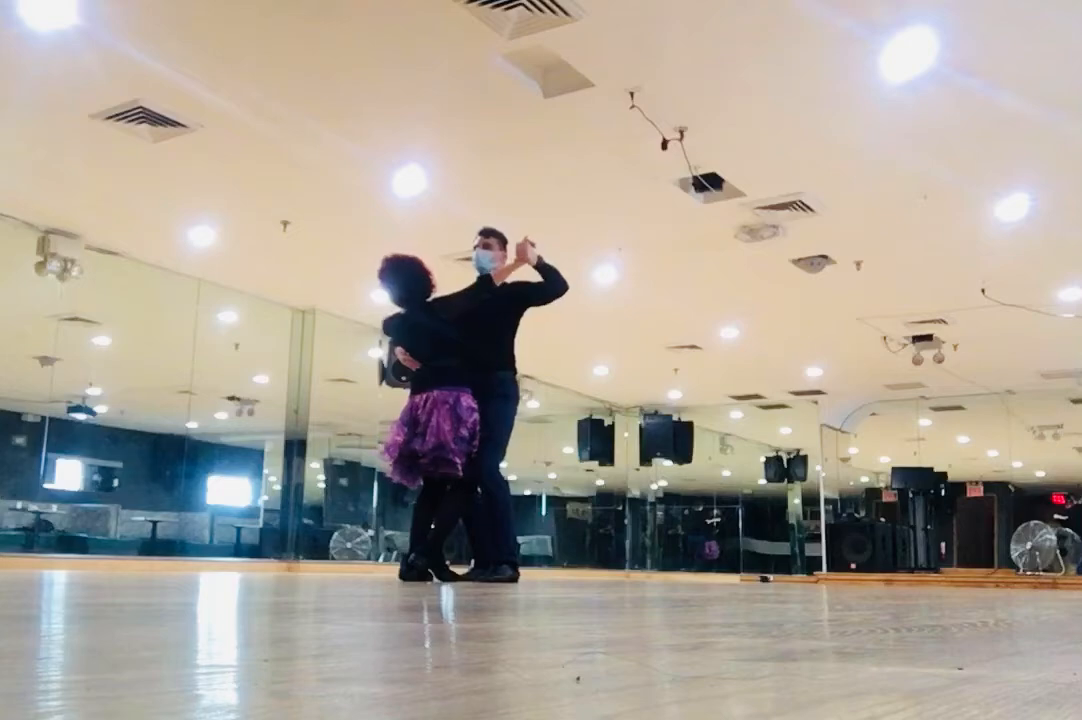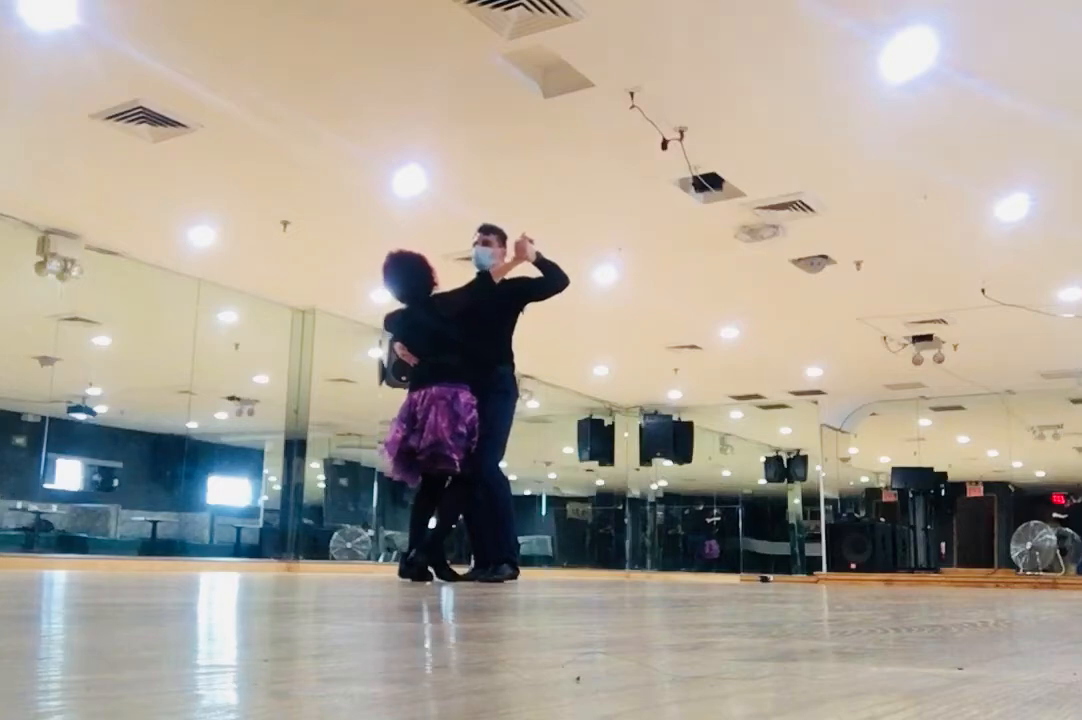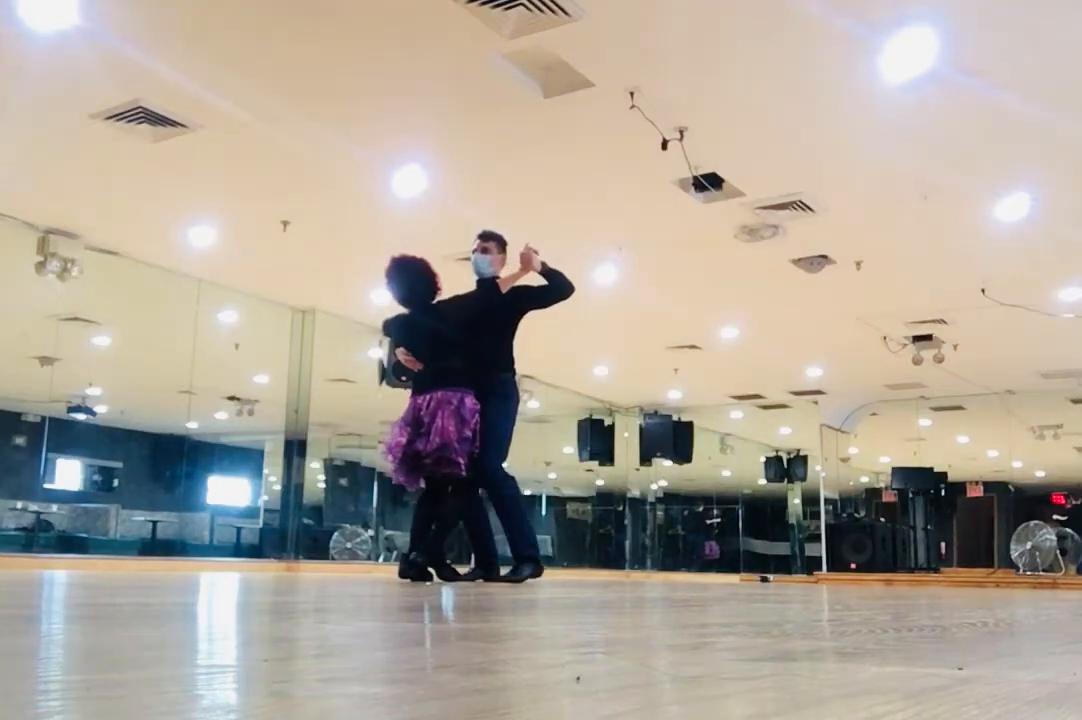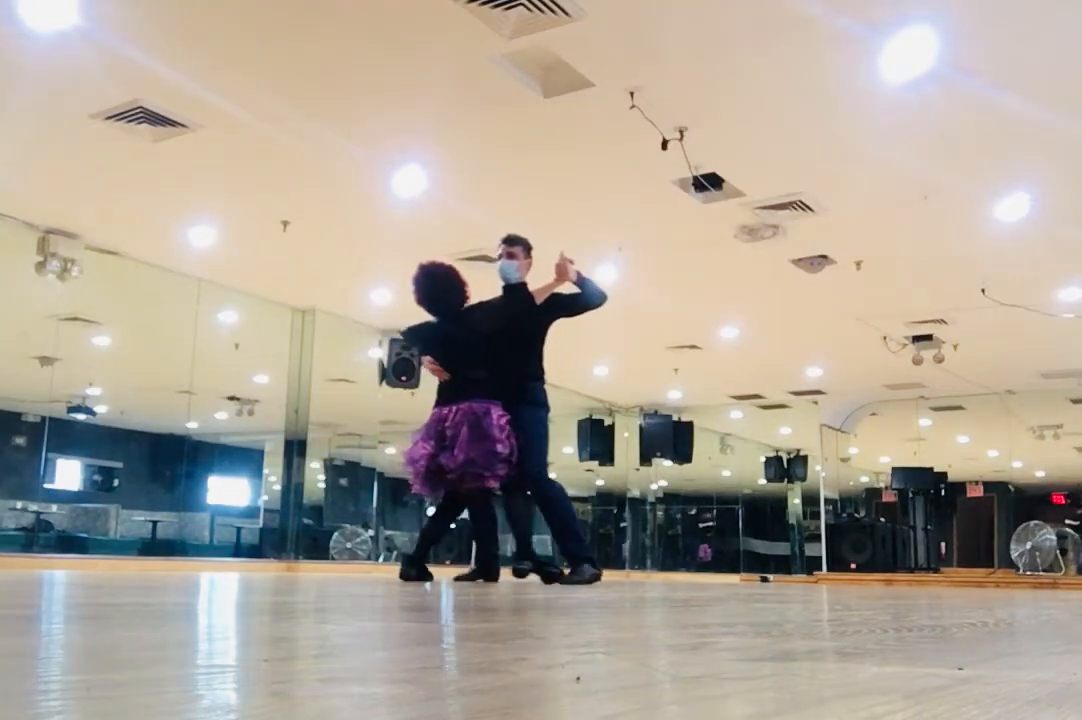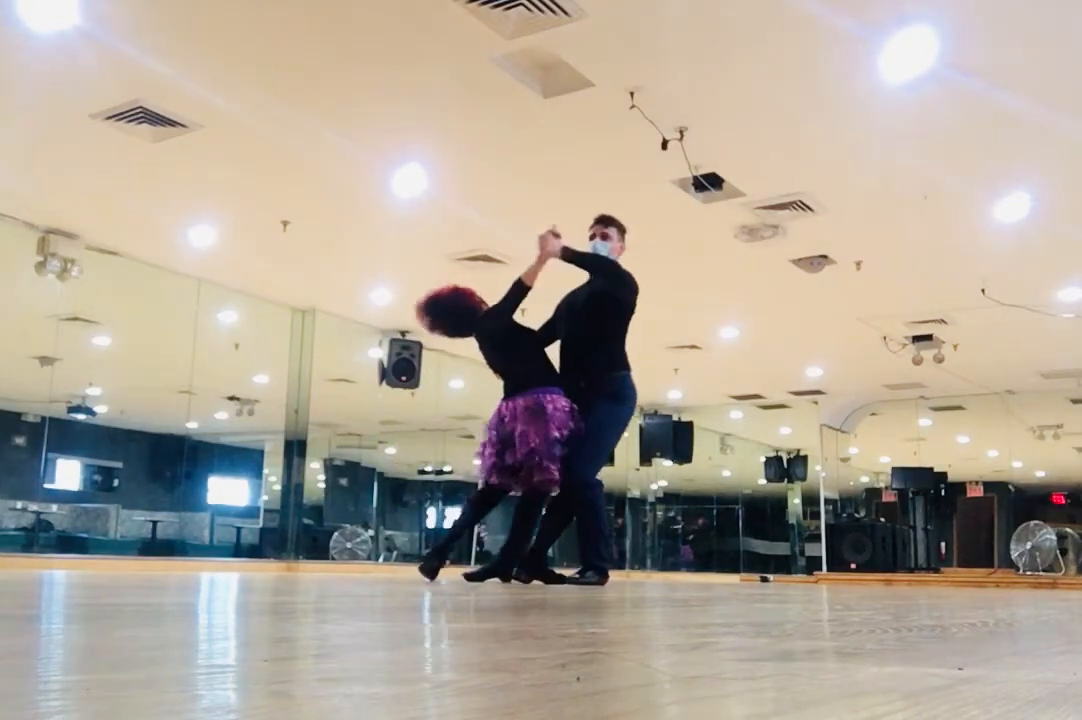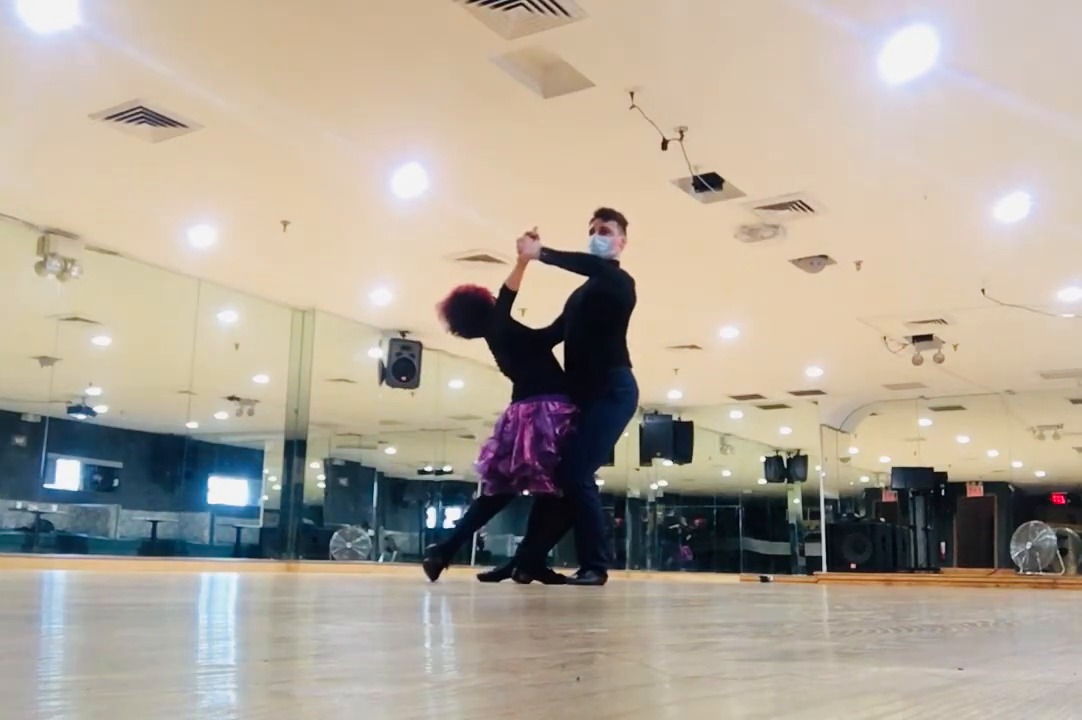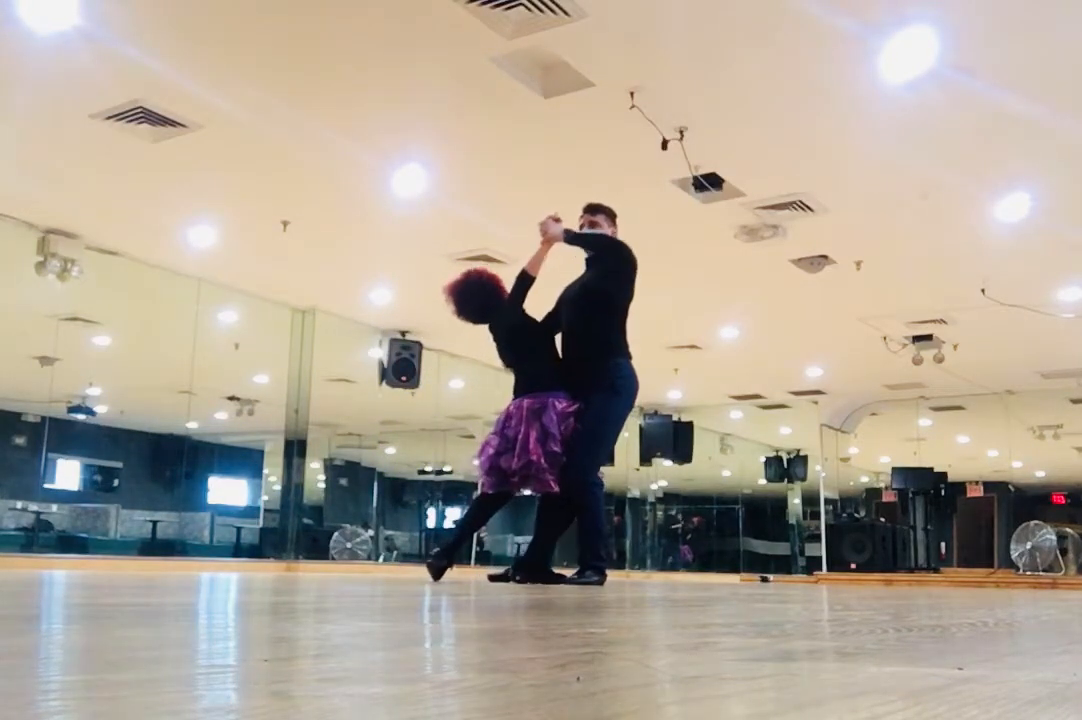
dt=0.7s
person 1, frame 1
left shoulder: (512, 293)
right shoulder: (458, 300)
left elbow: (558, 287)
left wrist: (534, 260)
right wrist: (405, 349)
left hip: (497, 388)
left knee: (486, 468)
right knee: (462, 473)
left ankle: (506, 560)
right ankle: (484, 559)
person 1, frame 2
left shoulder: (512, 289)
right shoulder: (458, 296)
left elbow: (559, 281)
left wrist: (533, 257)
right wrist: (405, 345)
left hip: (496, 385)
left knee: (486, 465)
right knee: (465, 471)
left ankle: (506, 558)
right ankle: (485, 560)
person 1, frame 3
left shoulder: (513, 296)
right shoulder: (458, 304)
left elbow: (564, 289)
left wrist: (538, 267)
right wrist: (405, 350)
left hip: (497, 390)
left knee: (489, 467)
left ankle: (527, 557)
right ankle: (486, 561)
person 1, frame 4
left shoulder: (541, 304)
left elbow: (596, 298)
left wrist: (575, 278)
right wrist: (431, 360)
left hip: (528, 399)
left knee: (534, 475)
left ankle: (583, 560)
person 1, frame 5
left shoulder: (620, 287)
right shoulder: (574, 298)
left elbow: (614, 276)
right elbow: (544, 335)
left wrist: (561, 251)
left hip: (611, 393)
right hip: (577, 397)
left knee: (579, 473)
right knee: (563, 473)
left ankle: (596, 565)
right ankle: (534, 561)
person 1, frame 6
left shoulder: (618, 282)
right shoulder: (581, 294)
left elbow: (595, 266)
right elbow: (555, 333)
left wrist: (541, 253)
left hip: (612, 390)
right hip: (582, 394)
left knee: (575, 474)
right knee: (557, 474)
left ankle: (594, 566)
right ankle: (528, 560)
person 1, frame 7
left shoulder: (617, 273)
right shoulder: (574, 289)
left elbow: (621, 252)
right elbow: (547, 326)
left wrist: (565, 236)
left hip: (612, 382)
right hip: (578, 387)
left knee: (581, 470)
right knee: (559, 471)
left ankle: (593, 565)
right ankle: (534, 562)
person 2, frame 1
left shoulder: (394, 324)
right shoulder: (438, 311)
right elbow: (480, 291)
right wrist: (518, 262)
left hip: (420, 403)
right hip: (452, 400)
left knee: (432, 485)
right knee: (463, 480)
left ankle: (414, 558)
right ankle: (429, 553)
person 2, frame 2
left shoulder: (396, 320)
right shoulder: (439, 308)
right elbow: (480, 288)
left hip: (420, 399)
right hip: (452, 396)
left knee: (430, 481)
right knee: (461, 475)
left ankle: (414, 556)
right ankle: (431, 548)
person 2, frame 3
left shoulder: (398, 325)
right shoulder: (445, 314)
right elbow: (487, 296)
right wrist: (523, 270)
left hip: (422, 404)
right hip: (455, 401)
left knee: (433, 485)
right knee: (460, 480)
left ankle: (415, 556)
right ankle: (430, 551)
person 2, frame 4
left shoulder: (427, 332)
right shoulder: (473, 320)
left elbow: (409, 335)
right elbow: (520, 304)
right wrist: (558, 280)
left hip: (446, 414)
right hip: (481, 411)
left knee: (455, 492)
right knee: (477, 490)
left ankle: (415, 560)
person 2, frame 5
left shoulder: (487, 333)
right shoulder: (491, 322)
left elbow: (528, 342)
right elbow: (516, 293)
right wrist: (544, 256)
left hip: (514, 409)
right hip: (539, 404)
left knee: (497, 486)
right knee: (537, 486)
left ankle: (440, 552)
right ankle: (507, 561)
person 2, frame 6
left shoulder: (502, 336)
right shoulder: (499, 328)
left elbow: (548, 336)
right elbow: (505, 299)
right wrist: (523, 260)
left hip: (528, 411)
right hip: (546, 410)
left knee: (500, 491)
right knee: (553, 490)
left ankle: (444, 550)
right ankle: (528, 561)
person 2, frame 7
left shoulder: (504, 326)
right shoulder: (508, 318)
right elbow: (521, 285)
right wrist: (547, 243)
left hip: (529, 407)
right hip: (549, 406)
left knee: (499, 488)
right knee: (562, 486)
left ankle: (447, 552)
